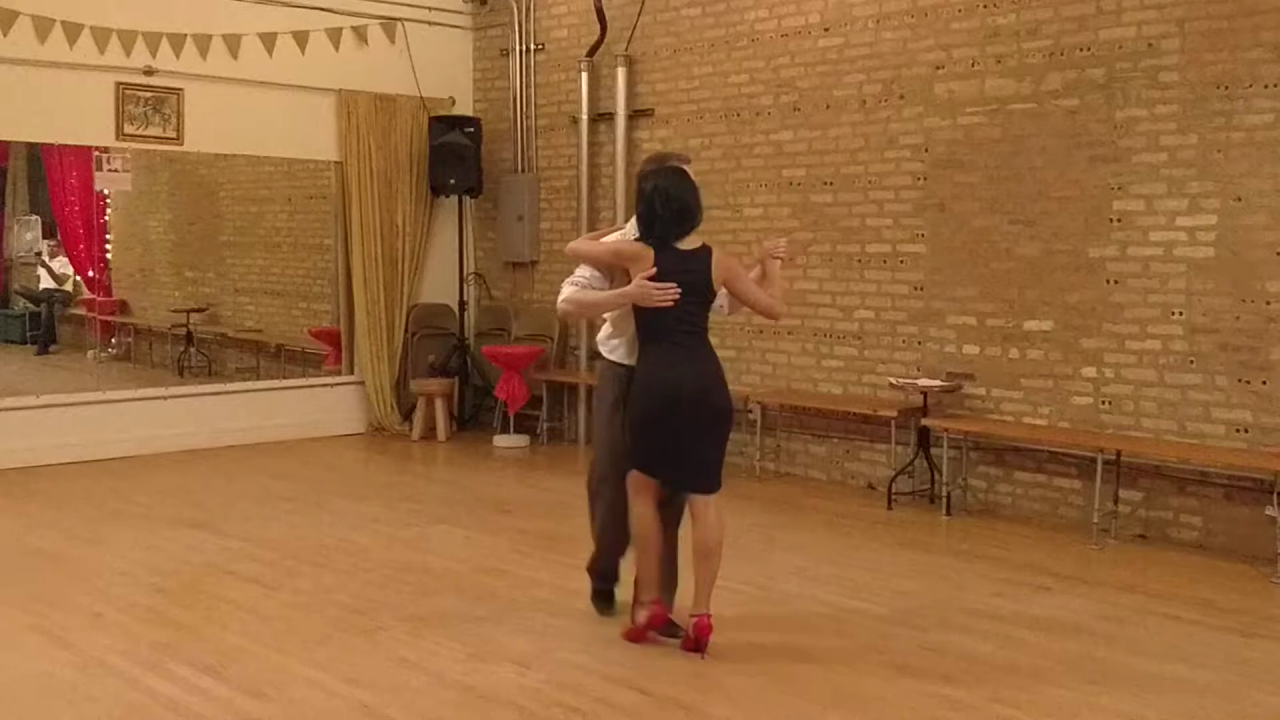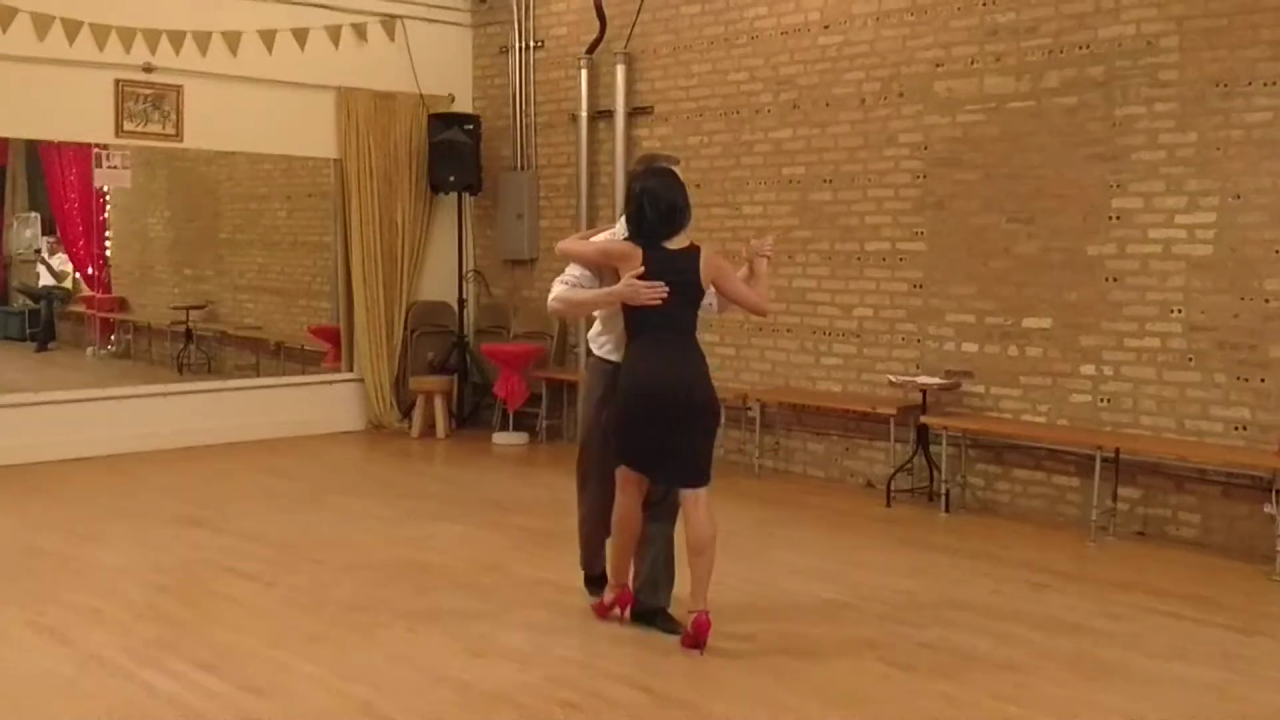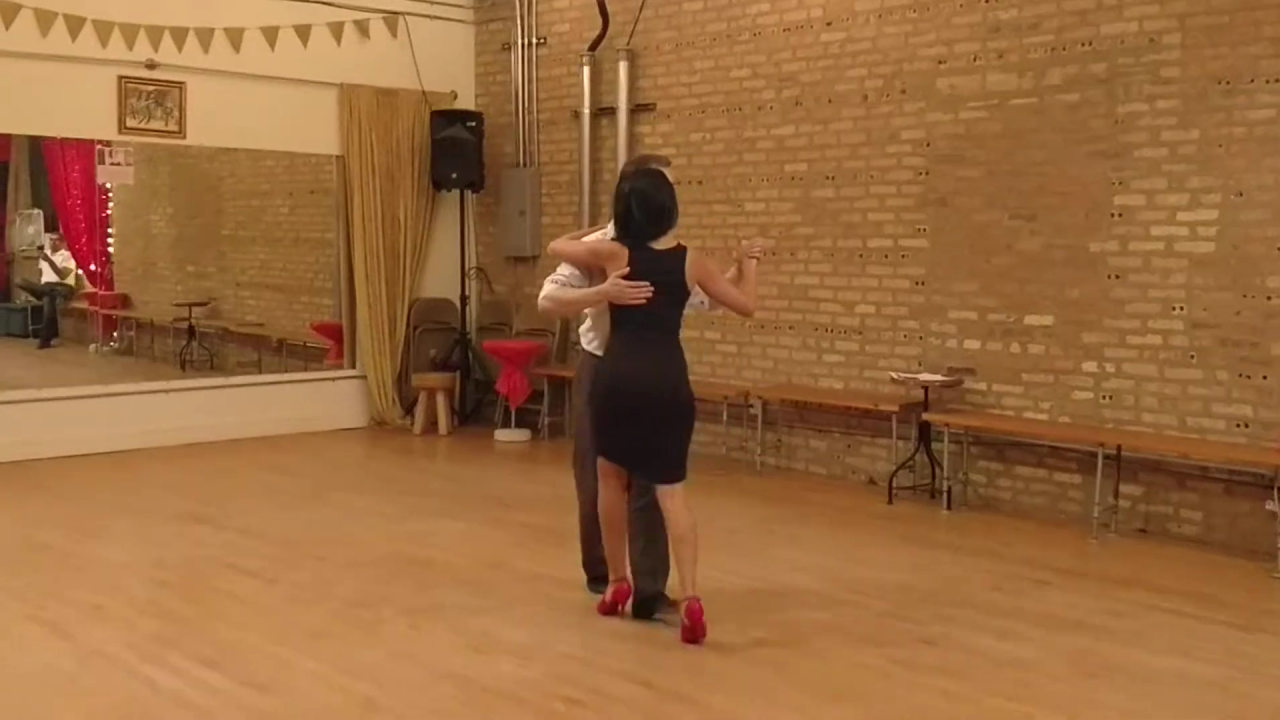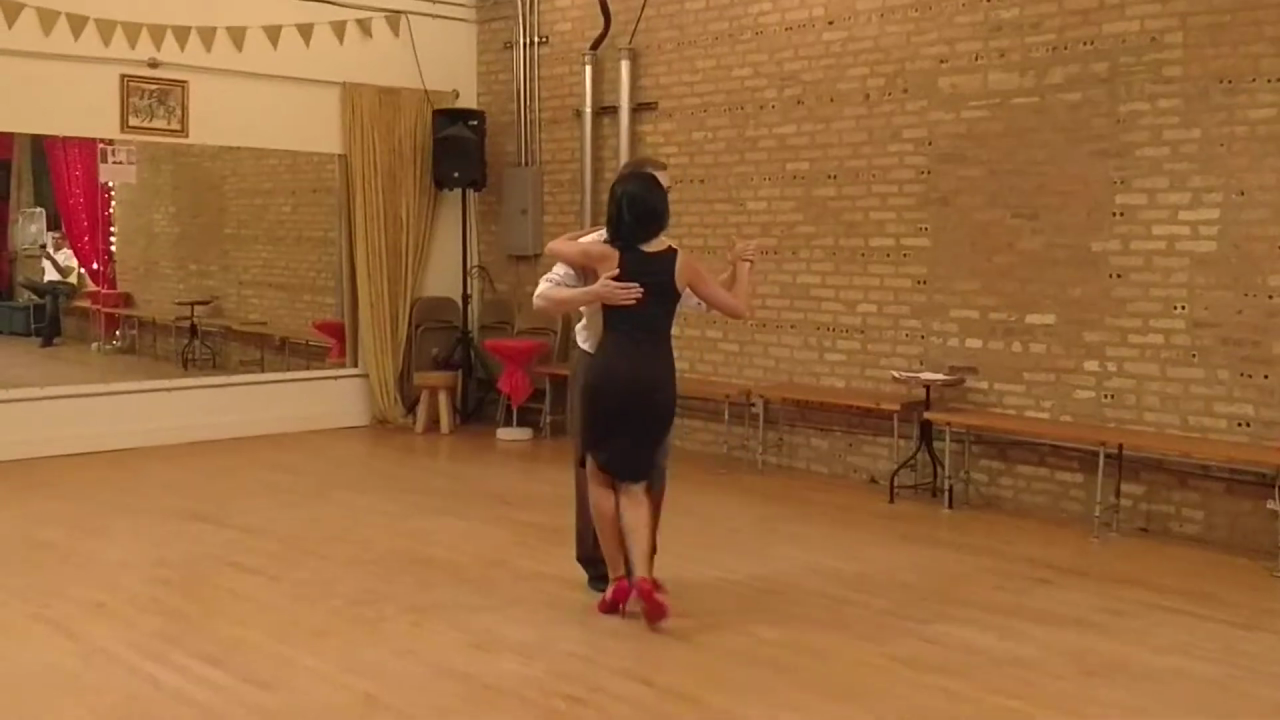
dt=0.2s
person 1, frame 1
left shoulder: (637, 255)
right shoulder: (715, 261)
left elbow: (575, 247)
right elbow: (773, 307)
left wrist: (611, 235)
right wrist: (772, 262)
left hip: (657, 382)
right hip: (707, 384)
left knee: (642, 491)
right knee: (704, 499)
left ankle: (652, 603)
right ankle: (701, 615)
person 1, frame 2
left shoulder: (626, 253)
right shoulder: (704, 260)
left elbow: (565, 246)
right elbow: (760, 304)
left wrist: (602, 235)
right wrist: (759, 261)
left hip: (642, 378)
right hip: (691, 380)
left knee: (629, 486)
right knee: (694, 495)
left ankle: (618, 588)
right ankle: (699, 610)
person 1, frame 3
left shoulder: (612, 254)
right shoulder: (690, 260)
left elbow: (557, 246)
right elbow: (746, 305)
left wrist: (594, 233)
right wrist: (749, 262)
left hip: (620, 375)
right hip: (669, 379)
left knee: (612, 480)
right knee: (671, 489)
left ankle: (618, 582)
right ankle: (689, 596)
person 1, frame 4
left shoulder: (604, 256)
right shoulder: (681, 263)
left elbow: (554, 246)
right elbow: (737, 308)
left wrist: (591, 235)
right wrist: (743, 264)
left hip: (610, 374)
right hip: (656, 379)
left knee: (600, 479)
right knee: (633, 485)
left ankle: (617, 581)
right ankle: (641, 575)
person 2, frame 1
right shoulder: (617, 248)
left elbow: (726, 302)
right elbow: (568, 302)
left wrist: (762, 268)
right wrist: (629, 296)
right hip: (623, 378)
left knee: (668, 494)
right knee: (614, 490)
right ankle: (604, 577)
person 2, frame 2
right shoulder: (606, 248)
left elbow: (716, 300)
right elbow: (557, 301)
left wrist: (750, 266)
right wrist: (617, 294)
right hip: (612, 375)
left knee: (661, 491)
right knee: (600, 482)
left ankle: (651, 602)
right ankle: (595, 570)
person 2, frame 3
right shoulder: (597, 247)
left elbow: (706, 300)
right elbow: (548, 300)
left wrist: (739, 267)
right wrist: (604, 294)
right hip: (601, 371)
left knee: (652, 480)
right knee: (597, 476)
left ankle: (649, 590)
right ankle: (598, 569)
person 2, frame 4
right shoulder: (592, 249)
left elbow: (703, 300)
right elbow: (542, 298)
left wrist: (734, 269)
right wrist: (595, 293)
left knee: (650, 471)
right ankle: (596, 564)
